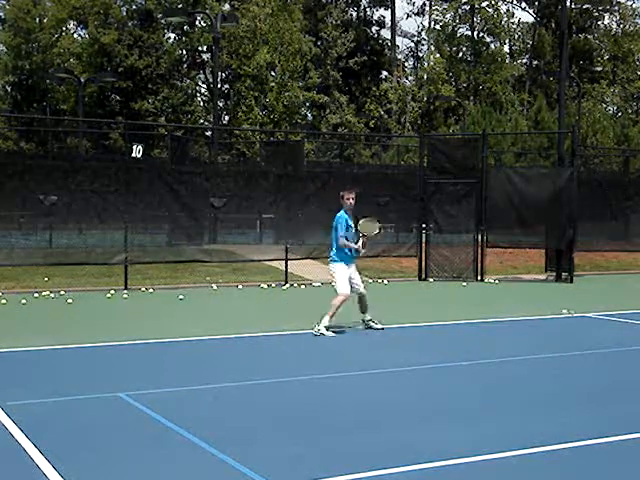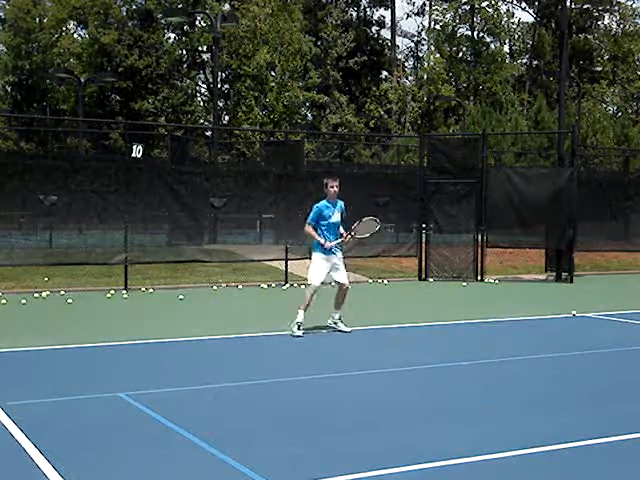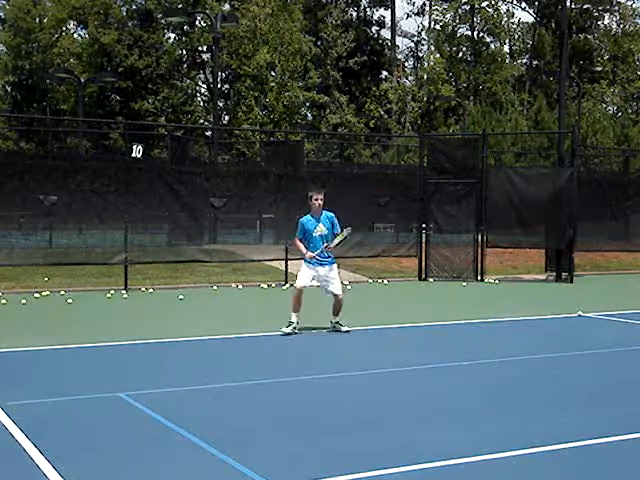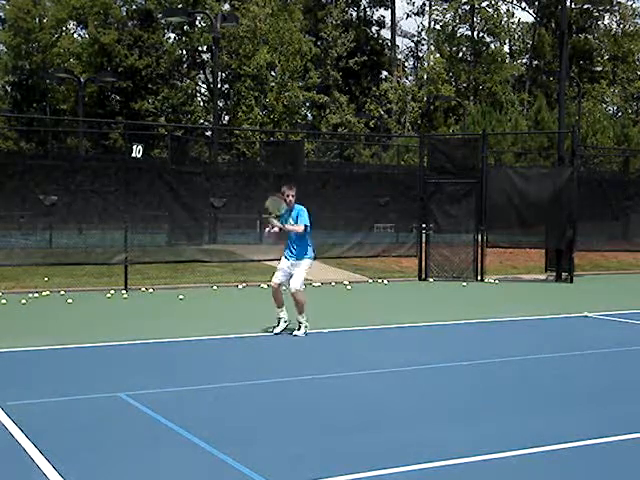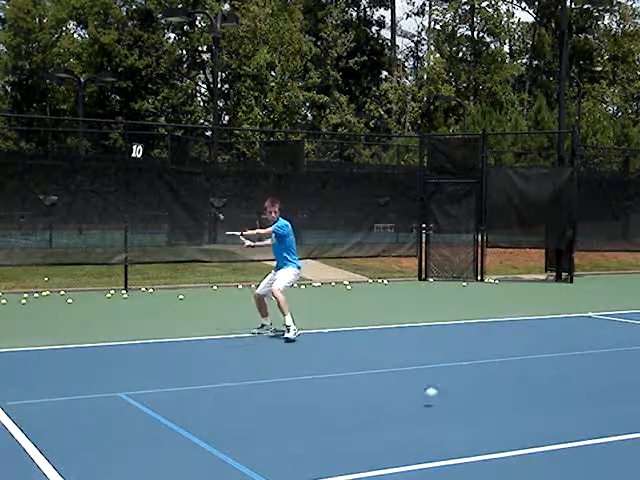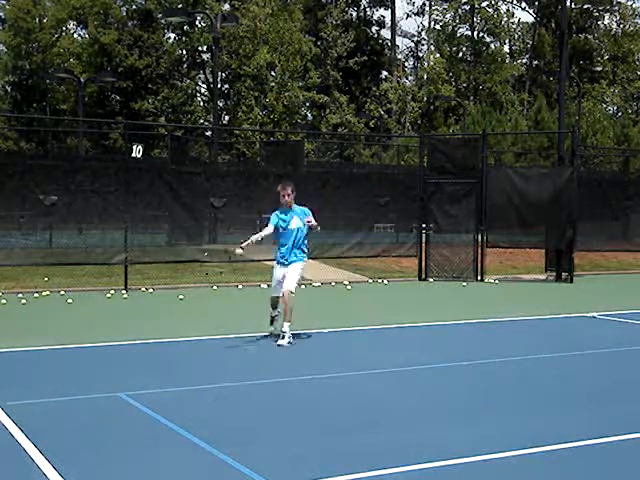
dt=0.3s
person 1, frame 1
left shoulder: (349, 217)
right shoulder: (341, 217)
right elbow: (341, 242)
left wrist: (357, 246)
right wrist: (356, 246)
left hip: (349, 263)
right hip: (338, 262)
left knee: (361, 292)
right knee: (344, 294)
left ankle: (367, 320)
right ankle: (322, 325)
person 1, frame 2
left shoulder: (341, 205)
right shoulder: (319, 207)
right elbow: (307, 227)
left wrist: (343, 232)
right wrist: (323, 242)
left hip: (336, 253)
right hip: (321, 254)
left knee: (344, 285)
right knee: (313, 286)
left ankle: (334, 320)
right ankle: (298, 321)
person 1, frame 3
left shoulder: (330, 217)
right shoulder: (304, 221)
left elbow: (338, 236)
right elbow: (297, 240)
right wrist: (305, 253)
left hip: (328, 264)
right hip: (310, 263)
left knee: (339, 297)
right knee: (299, 287)
left ankle: (335, 322)
right ankle: (293, 322)
person 1, frame 4
left shoulder: (301, 210)
right shoulder: (284, 213)
left elbow: (300, 229)
left wrist: (281, 225)
right wrist: (272, 228)
left hip: (303, 257)
right hip: (288, 256)
left knee: (295, 289)
right knee: (275, 284)
left ankle: (301, 323)
right ankle: (283, 318)
person 1, frame 5
left shoulder: (283, 225)
right shoulder: (272, 227)
left elbow: (263, 232)
left wrist: (243, 233)
right wrist: (253, 244)
left hip: (291, 268)
right hip: (279, 268)
left knee: (276, 289)
right knee: (258, 295)
left ankle: (291, 326)
right ankle: (266, 324)
person 1, frame 6
left shoulder: (304, 211)
right shoulder: (276, 215)
left elbow: (315, 228)
right elbow: (268, 230)
left wrist: (314, 226)
right wrist: (253, 238)
left hip: (297, 260)
right hip: (280, 261)
left knee: (287, 293)
right knee: (275, 296)
left ankle: (286, 332)
right ankle: (275, 313)
